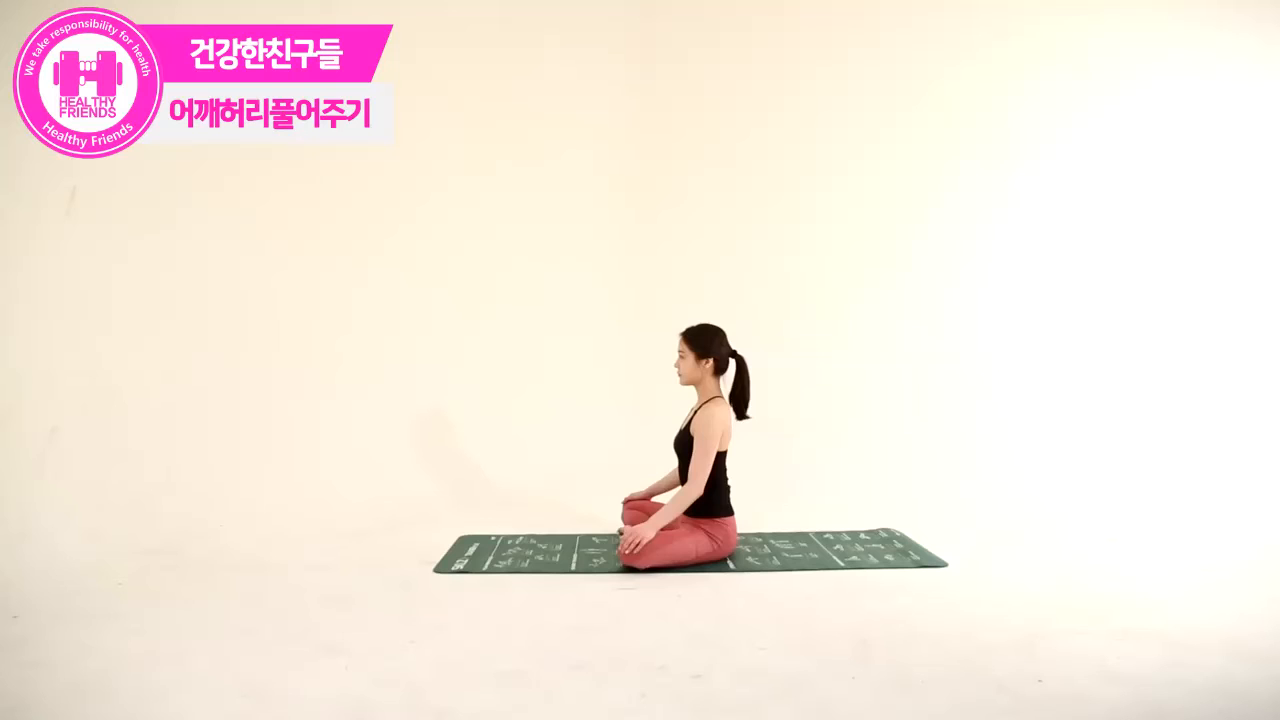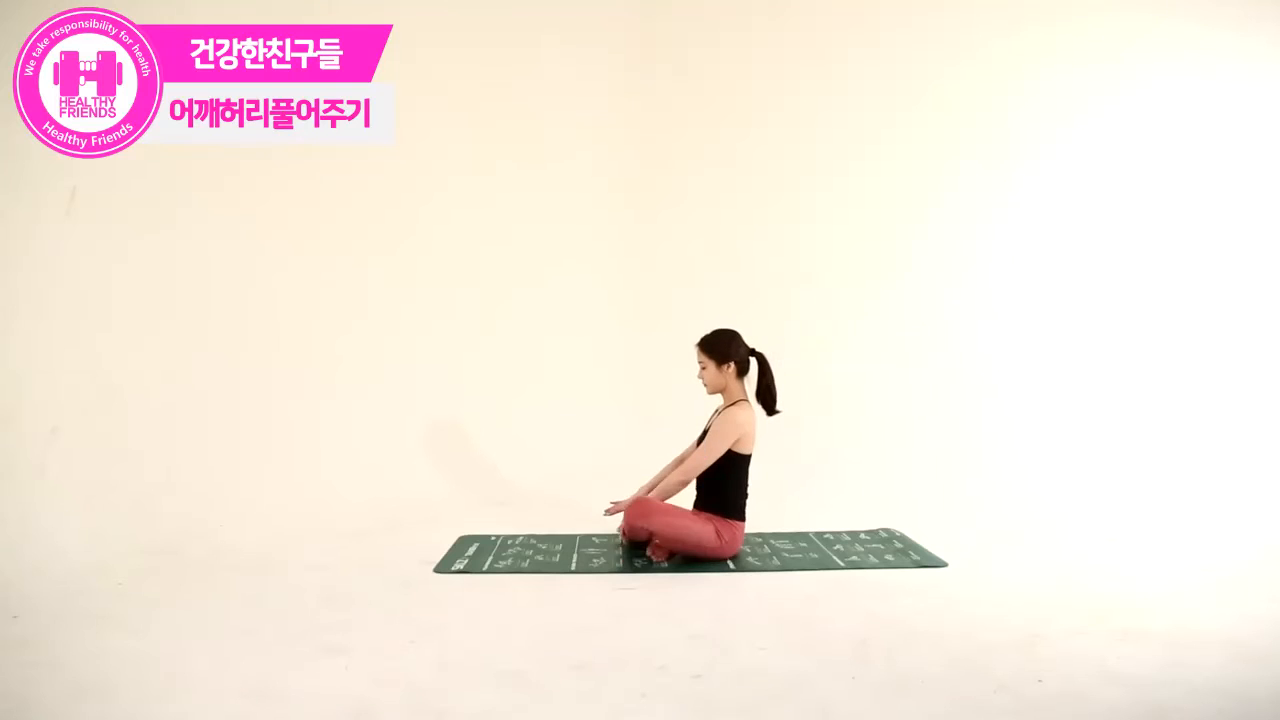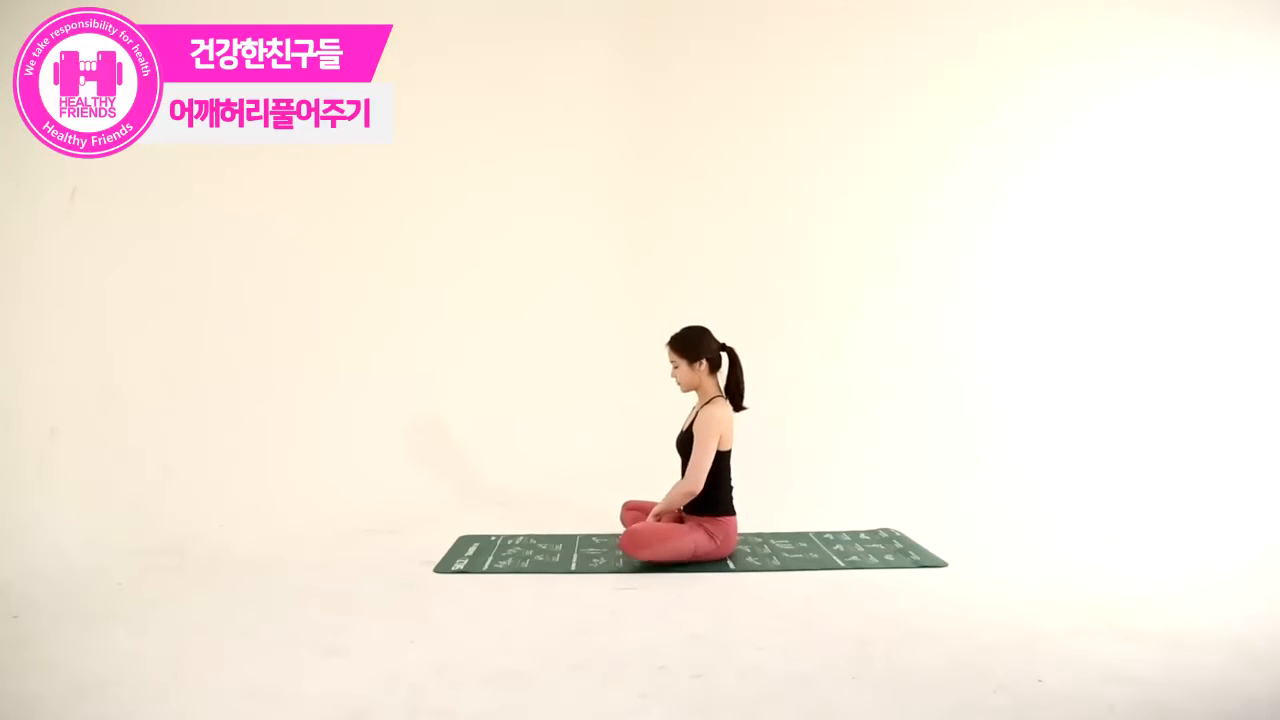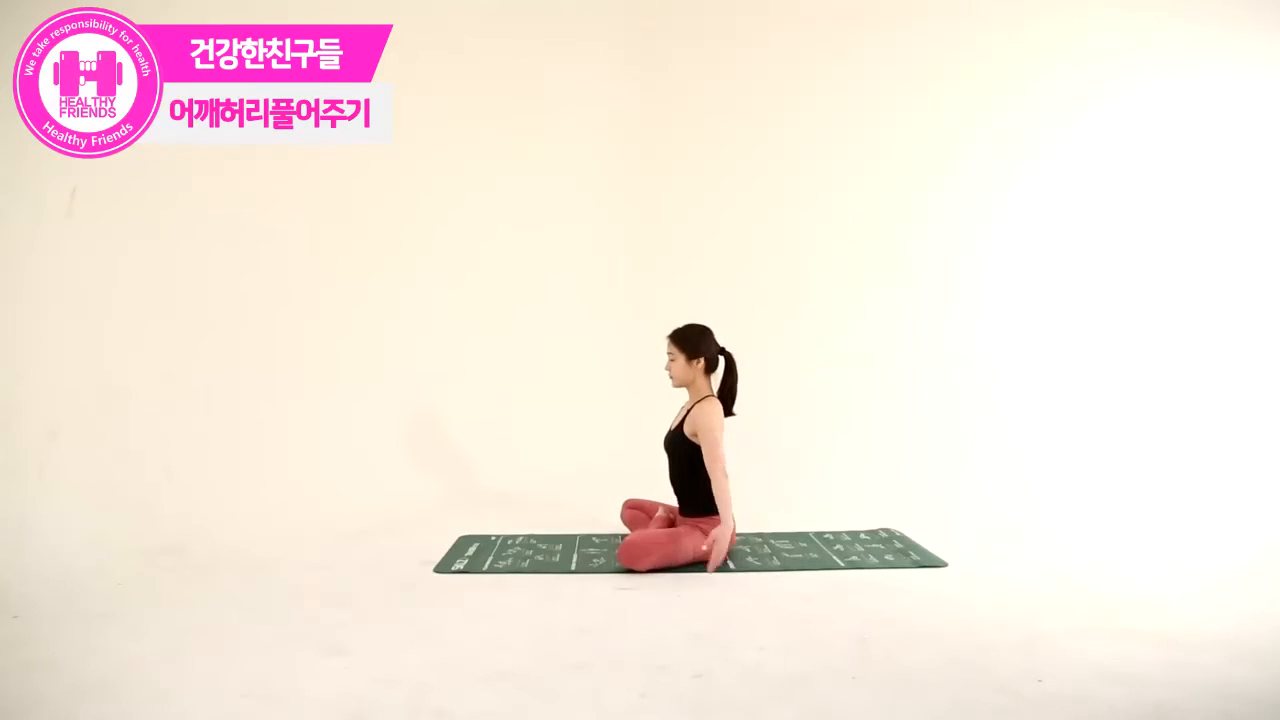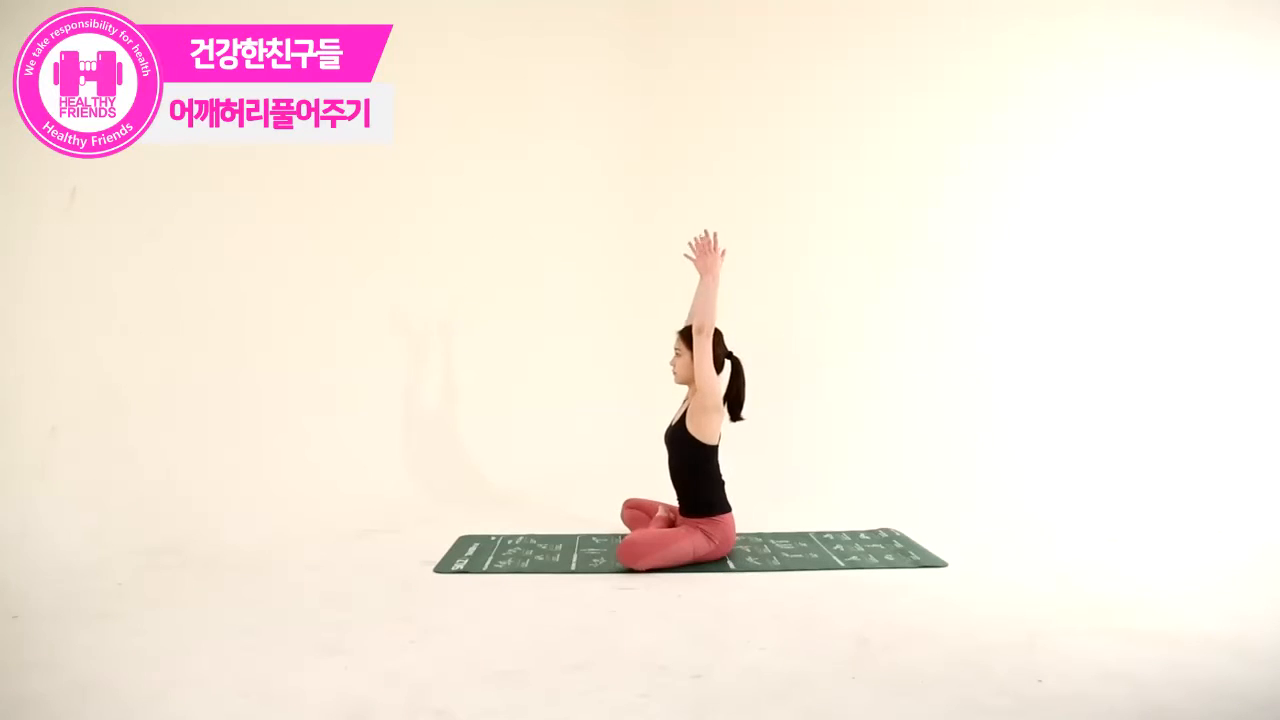
dt=1s
person 1, frame 1
left shoulder: (713, 413)
right shoulder: (704, 408)
left elbow: (696, 485)
left wrist: (652, 526)
right wrist: (648, 492)
left hip: (713, 531)
right hip: (694, 520)
left knee: (631, 551)
right knee: (632, 509)
person 1, frame 2
left shoulder: (736, 416)
right shoulder: (726, 411)
left elbow: (686, 474)
right elbow: (684, 459)
left wrist: (642, 502)
right wrist: (641, 494)
left hip: (721, 532)
right hip: (706, 521)
left knee: (638, 512)
right knee: (640, 508)
left ankle: (659, 540)
person 1, frame 3
left shoulder: (713, 413)
right shoulder: (705, 408)
left elbow: (693, 485)
left wrist: (659, 510)
right wrist: (665, 509)
left hip: (714, 530)
right hip: (696, 518)
left knee: (632, 541)
right knee: (630, 510)
person 1, frame 4
left shoulder: (706, 411)
right shoulder: (693, 406)
left elbow: (718, 472)
left wrist: (725, 523)
left hip: (706, 526)
right hip: (690, 517)
left knee: (629, 553)
right knee: (630, 508)
person 1, frame 5
left shoulder: (708, 402)
right shoulder: (694, 397)
left elbow: (703, 332)
right elbow: (695, 329)
left wrist: (712, 276)
right wrist: (704, 276)
left hip: (711, 529)
right hip: (692, 517)
left knee: (630, 553)
right knee: (631, 508)
